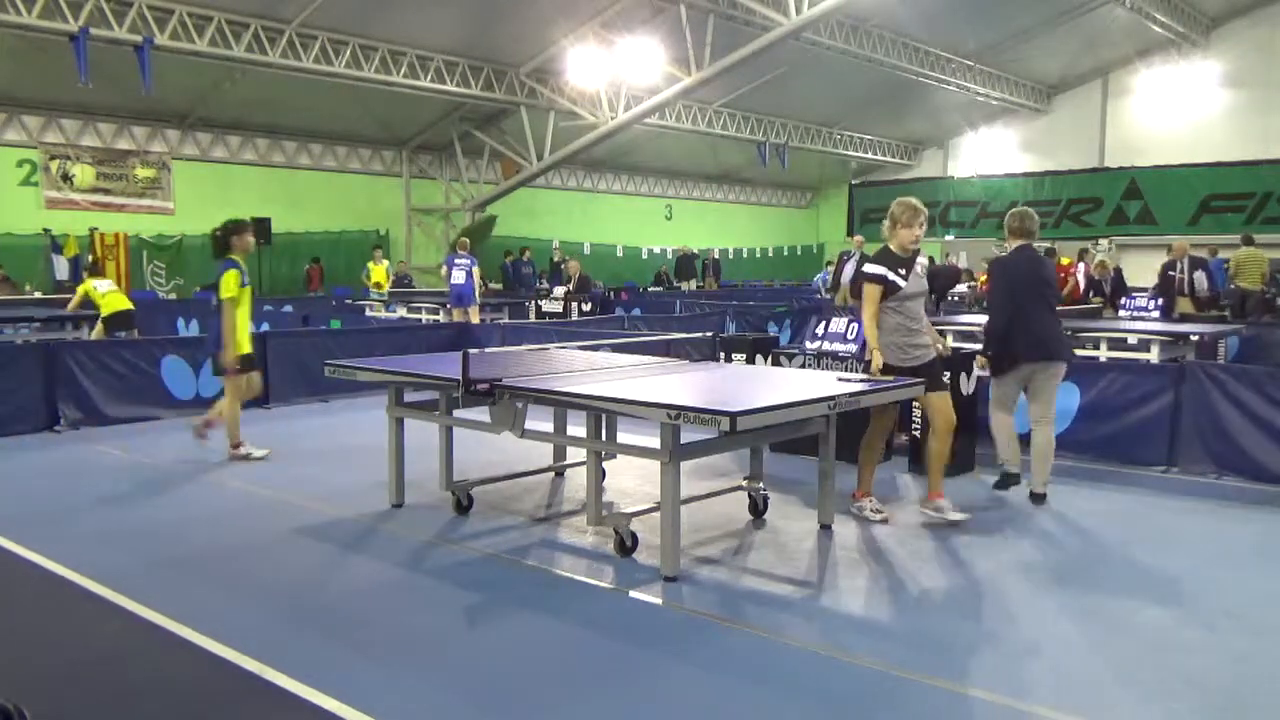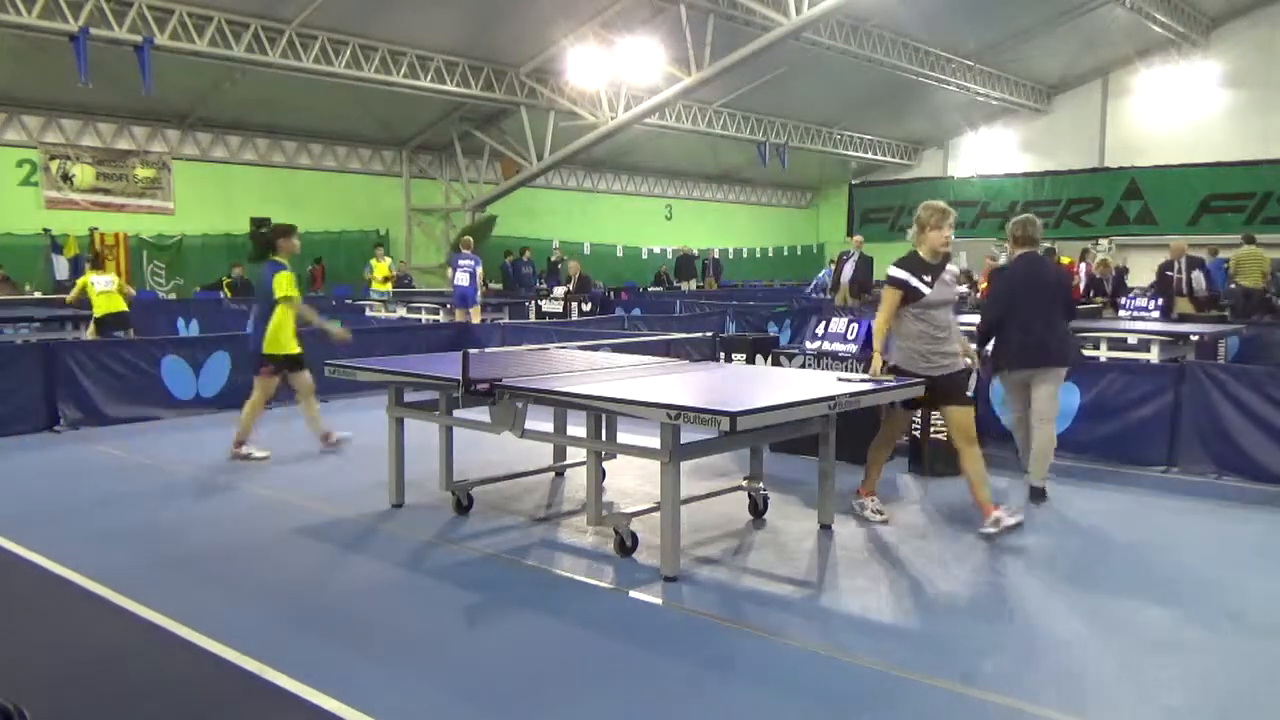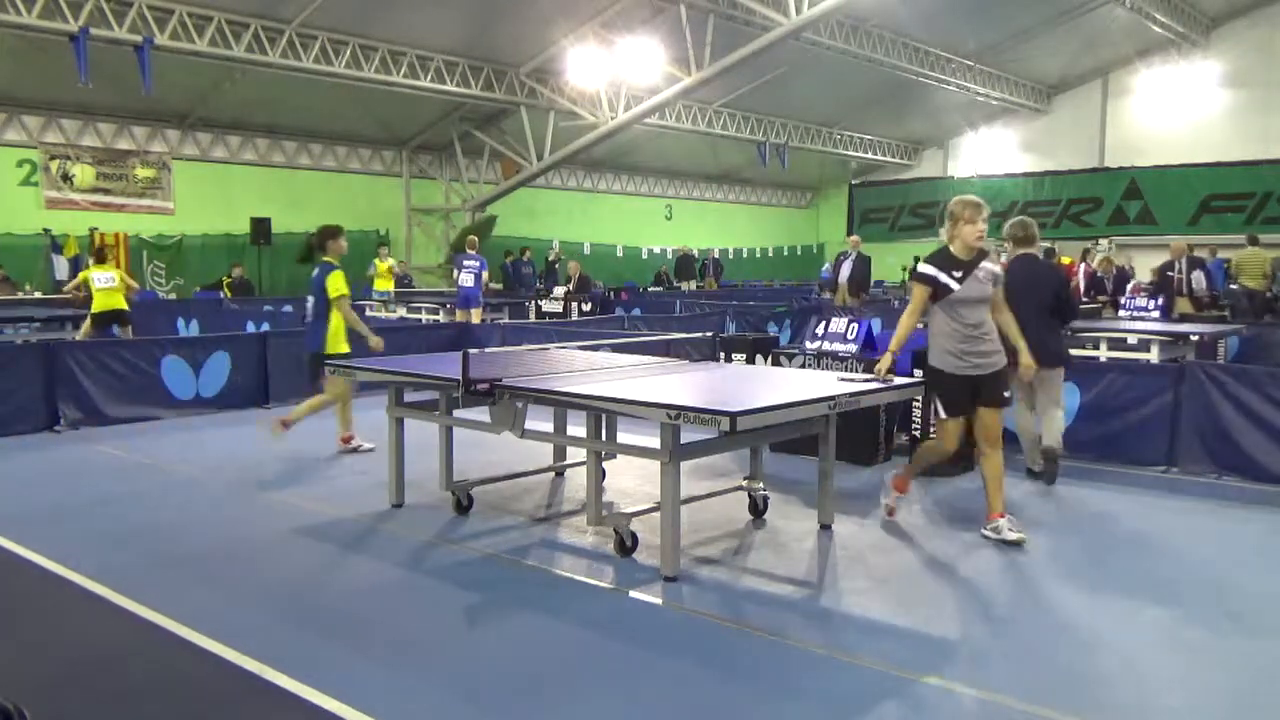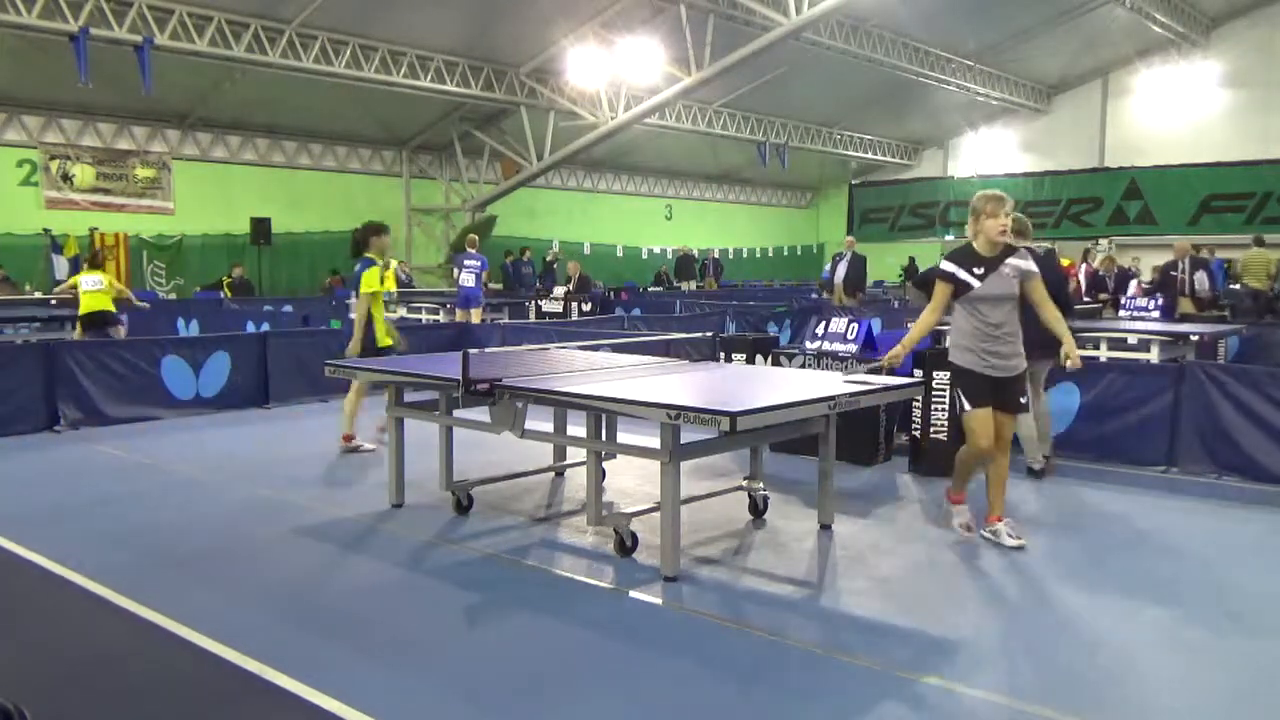
dt=0.2s
person 1, frame 1
left shoulder: (919, 260)
right shoulder: (878, 264)
right elbow: (869, 314)
left wrist: (933, 336)
right wrist: (875, 350)
left hip: (923, 356)
right hip: (890, 359)
left knee: (945, 422)
right knee: (881, 427)
left ankle: (934, 498)
right ankle: (862, 496)
person 1, frame 2
left shoulder: (950, 267)
right shoulder: (903, 268)
right elbow: (884, 316)
left wrist: (965, 347)
right wrist: (877, 354)
left hip: (950, 365)
right hip: (910, 366)
left knee: (967, 437)
right knee: (892, 432)
left ankle: (989, 513)
right ankle: (865, 494)
person 1, frame 3
left shoulder: (990, 264)
right shoulder: (934, 265)
left elbow: (1000, 311)
right elbow: (912, 313)
left wrist: (1023, 350)
right wrist: (890, 352)
left hip: (990, 363)
right hip: (948, 366)
left knee: (991, 440)
right knee: (948, 444)
left ankle: (996, 518)
right ankle: (900, 481)
person 1, frame 4
left shoulder: (1019, 260)
right shoulder: (956, 261)
left elbow: (1044, 305)
right elbow: (934, 310)
left wrist: (1068, 340)
right wrist: (904, 346)
left hip: (1010, 365)
right hip: (969, 363)
left knee: (1002, 445)
right knee: (981, 443)
left ankle: (995, 520)
right ankle: (957, 494)
person 2, frame 1
left shoulder: (1002, 266)
right shoulder: (1047, 267)
left elbow: (998, 312)
left wrist: (986, 351)
left hip: (1014, 352)
right hip: (1051, 351)
left knee: (1000, 410)
right knee: (1043, 420)
left ankle: (1010, 467)
right ankle: (1038, 487)
person 2, frame 2
left shoulder: (1002, 275)
right shoulder: (1057, 273)
left elbow: (991, 317)
right elbow: (1070, 312)
left wrist: (977, 347)
left hip: (1013, 355)
right hip: (1051, 354)
left knee: (1019, 414)
right knee: (1044, 420)
left ankle: (1030, 467)
right ankle: (1038, 482)
person 2, frame 3
left shoulder: (1002, 275)
right shoulder: (1053, 273)
right elbow: (1071, 313)
right hip: (1049, 351)
left knee: (1023, 408)
right knee: (1052, 408)
left ankle: (1035, 464)
right ankle: (1051, 447)
person 2, frame 4
right shoulder: (1050, 263)
right elbow: (1066, 306)
right hip: (1045, 342)
left knee: (1022, 403)
right knee: (1037, 394)
left ankle: (1035, 461)
right ankle: (1045, 449)
person 3, frame 1
left shoulder: (238, 267)
right shoulder: (232, 270)
right elbow: (228, 312)
left wrist: (243, 340)
right wrist: (230, 349)
left hip: (239, 343)
right hip: (231, 344)
left knee: (253, 387)
right knee: (235, 394)
left ankle: (206, 422)
right ankle: (236, 446)
person 3, frame 2
left shoulder: (274, 268)
right shoulder: (281, 272)
right elbow: (300, 308)
right wrist: (331, 328)
left hip: (286, 343)
right hip: (272, 344)
left knee: (306, 388)
right knee: (262, 395)
left ankle: (325, 435)
right ankle: (239, 444)
person 3, frame 3
left shoulder: (319, 269)
right shoulder: (333, 272)
right elbow: (345, 310)
right wrist: (369, 335)
left hip: (321, 341)
right hip: (329, 343)
left knee: (346, 390)
right knee: (336, 394)
left ankle: (347, 439)
right ankle: (287, 421)
person 3, frame 4
left shoulder: (365, 265)
right shoulder: (372, 267)
right elbow: (364, 306)
left wrist: (391, 331)
right wrist: (356, 338)
left hip: (365, 337)
right hip: (372, 338)
left knee: (359, 386)
left ankle: (348, 438)
right ankle: (386, 426)
